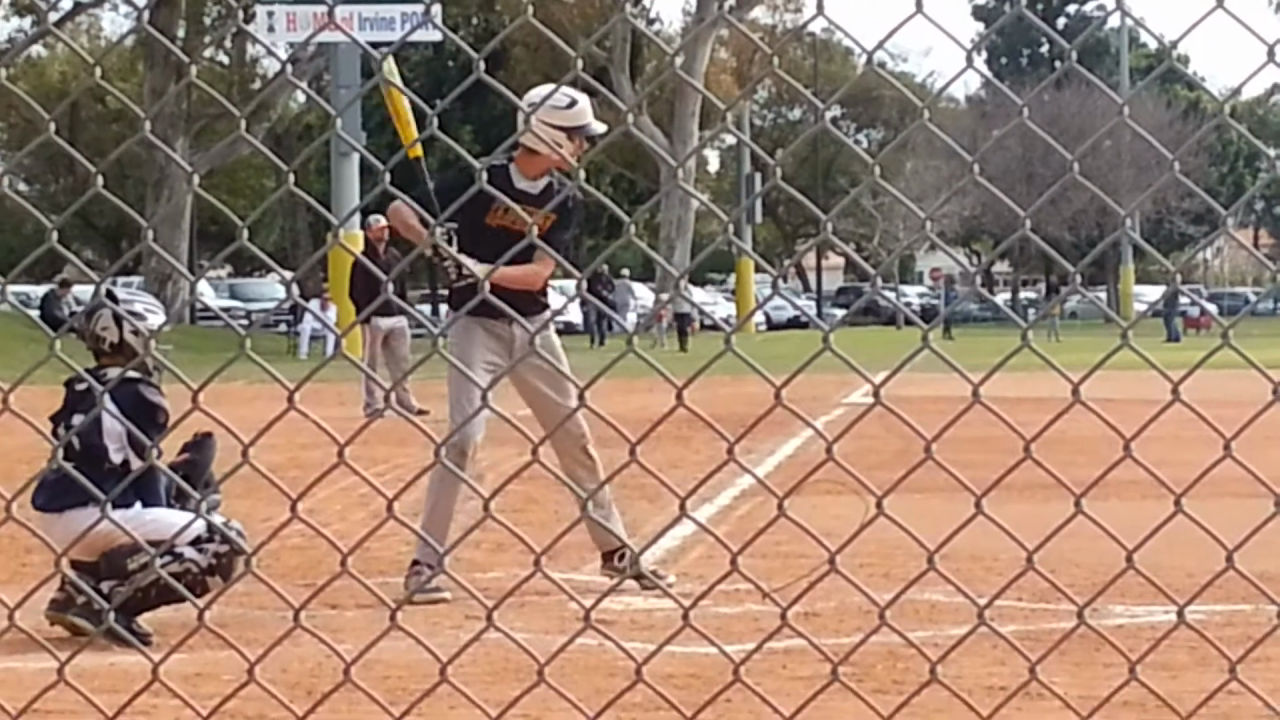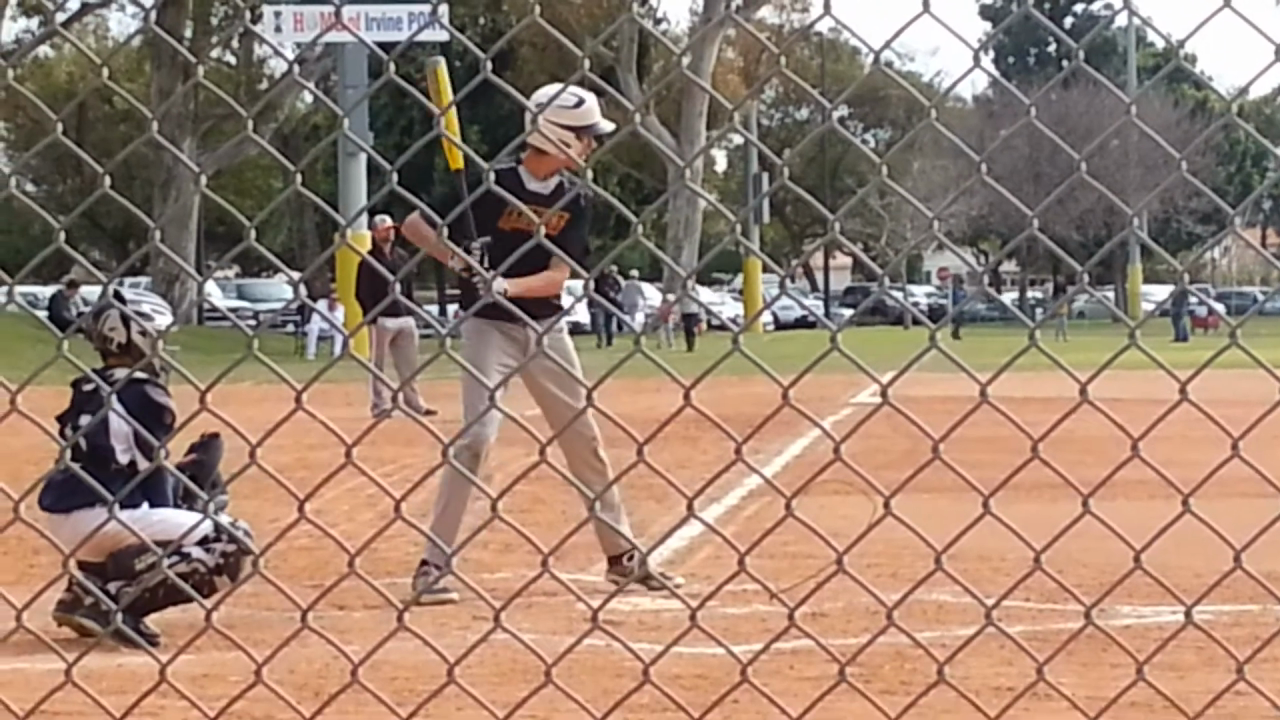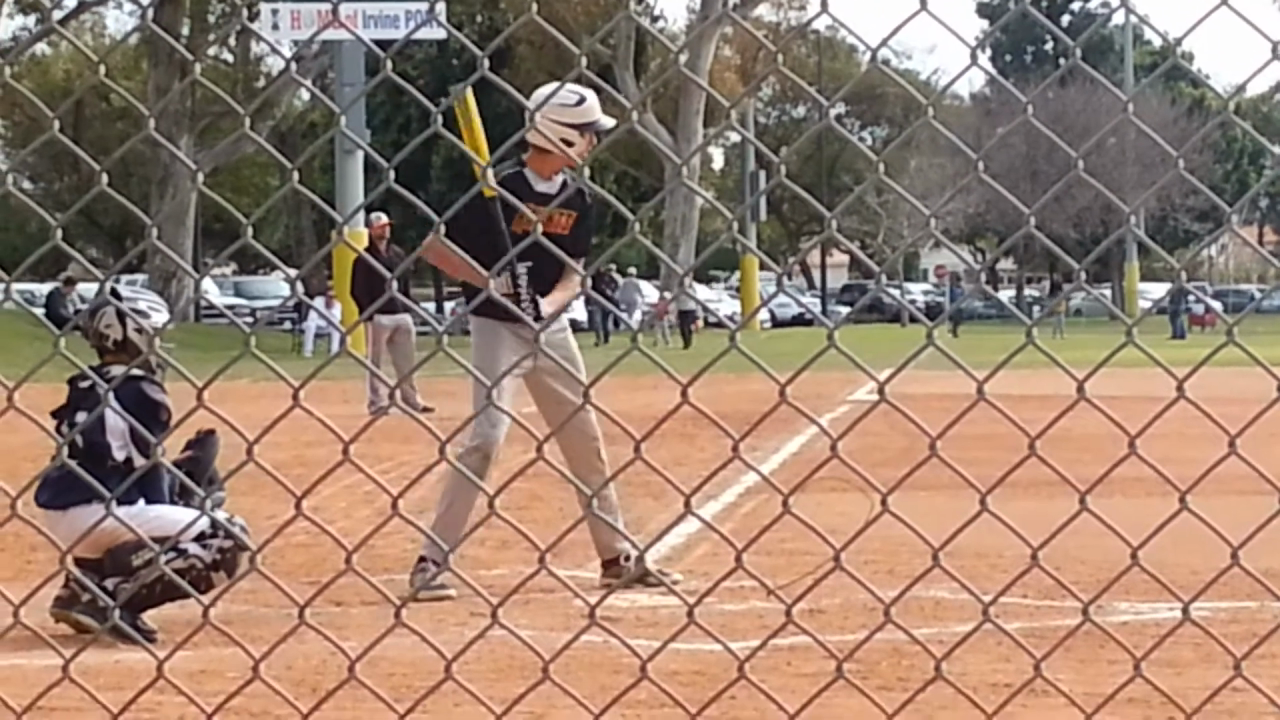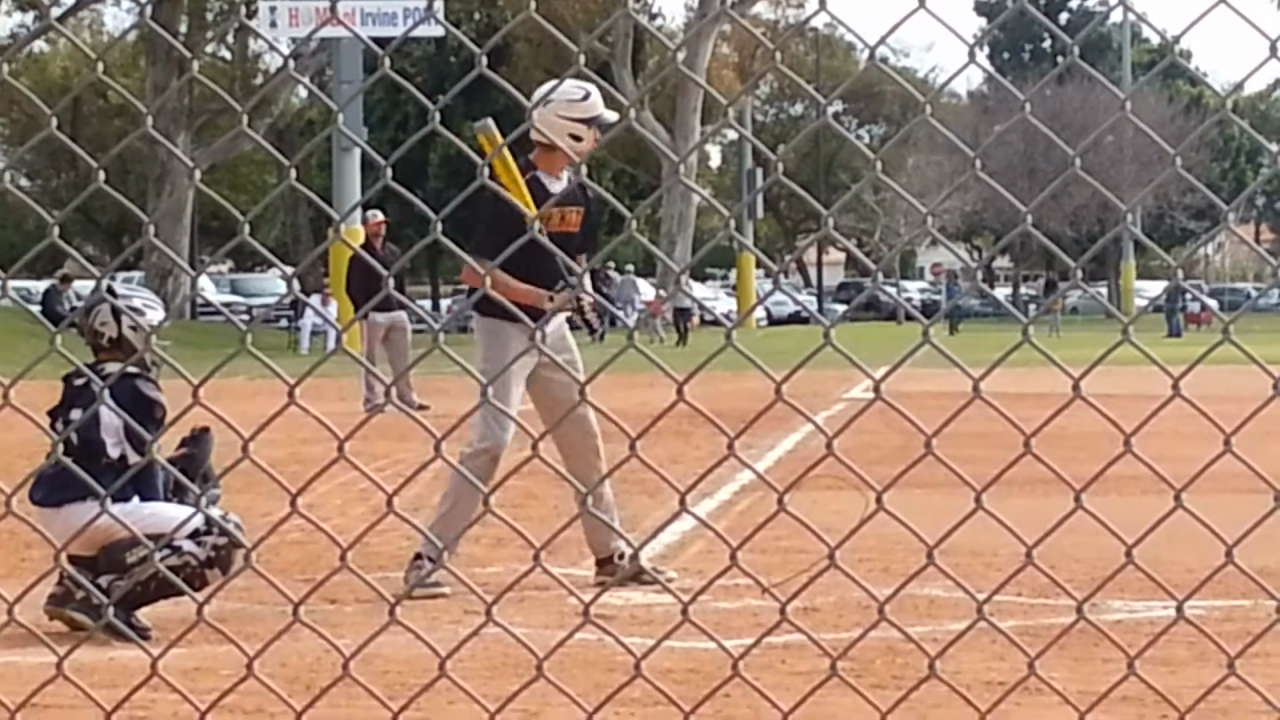
dt=0.1s
person 1, frame 1
left shoulder: (566, 199)
right shoulder: (480, 179)
left elbow: (542, 269)
right elbow: (399, 213)
left wrist: (486, 272)
right wrist: (436, 244)
left hip: (534, 327)
right hip: (476, 325)
left knee: (575, 436)
right knee: (463, 440)
left ankle: (616, 551)
right ankle: (425, 563)
person 1, frame 2
left shoulder: (576, 197)
right shoulder: (491, 183)
left elbow: (559, 275)
right elbow: (414, 226)
left wrist: (506, 285)
right wrist: (457, 259)
left hip: (547, 329)
right hip: (490, 328)
left knee: (585, 438)
right knee: (474, 442)
left ankle: (623, 554)
right ankle: (433, 564)
person 1, frame 3
left shoulder: (575, 193)
right shoulder: (499, 187)
left elbow: (572, 273)
right elbow: (434, 248)
left wrist: (548, 306)
right wrist: (491, 283)
left hip: (551, 329)
right hip: (499, 329)
left knee: (585, 439)
right knee: (484, 440)
left ankle: (619, 557)
right ankle: (431, 561)
person 1, frame 4
left shoulder: (579, 192)
right elbow: (475, 270)
left wrist: (579, 294)
right wrist: (542, 296)
left hip: (551, 329)
right hip: (503, 328)
left knee: (583, 437)
right knee: (491, 441)
left ankle: (613, 555)
right ankle: (427, 558)
person 2, frame 1
left shoulder: (85, 387)
right shoulder: (134, 394)
right elbow: (146, 478)
left wrist: (175, 478)
left hip: (62, 516)
right hip: (90, 516)
right knee: (225, 541)
left ankle: (79, 589)
right ankle: (108, 600)
person 2, frame 2
left shoulder: (92, 388)
right shoulder: (141, 394)
right elbow: (153, 479)
left wrist: (182, 477)
left hip: (69, 517)
right hip: (96, 517)
right knee: (232, 541)
left ankle: (86, 591)
right ankle: (115, 602)
person 2, frame 3
left shoulder: (88, 386)
right shoulder: (138, 391)
right elbow: (149, 475)
left wrist: (180, 473)
left hip: (65, 514)
right hip: (93, 514)
right knee: (228, 537)
left ankle: (84, 585)
right ankle: (112, 595)
person 2, frame 4
left shoulder: (82, 383)
right shoulder: (132, 389)
right elbow: (143, 472)
left wrist: (175, 471)
left hip: (59, 510)
right hip: (87, 511)
right knee: (222, 535)
left ankle: (78, 582)
right ankle: (106, 593)
person 3, frame 1
left shoulder: (395, 255)
right shoulder: (363, 259)
right elbow: (356, 292)
left wrist: (405, 312)
right wrist: (365, 316)
left hip: (397, 317)
right hip: (374, 318)
left knee: (401, 362)
right knee: (371, 363)
left ankle: (406, 402)
right ankle: (373, 404)
person 3, frame 2
left shoulder: (402, 256)
right shoulder: (369, 260)
right elbow: (362, 293)
left wrist: (413, 313)
right wrist: (371, 317)
left hip: (405, 317)
right hip: (381, 319)
left knee: (409, 363)
right knee: (378, 363)
left ankle: (414, 402)
right ankle: (380, 405)
person 3, frame 3
left shoulder: (398, 253)
right shoulder: (365, 257)
right elbow: (357, 290)
left wrist: (409, 311)
right wrist: (368, 313)
left hip: (401, 314)
right hip: (378, 316)
left knee: (406, 360)
right knee: (375, 361)
left ankle: (411, 399)
right ankle: (378, 402)
person 3, frame 4
left shoulder: (393, 251)
right shoulder: (360, 255)
right elbow: (353, 288)
left wrist: (405, 308)
right wrist: (363, 311)
left hip: (397, 312)
right hip: (373, 314)
left knee: (402, 358)
right knee: (370, 359)
left ankle: (407, 397)
right ankle: (373, 399)
